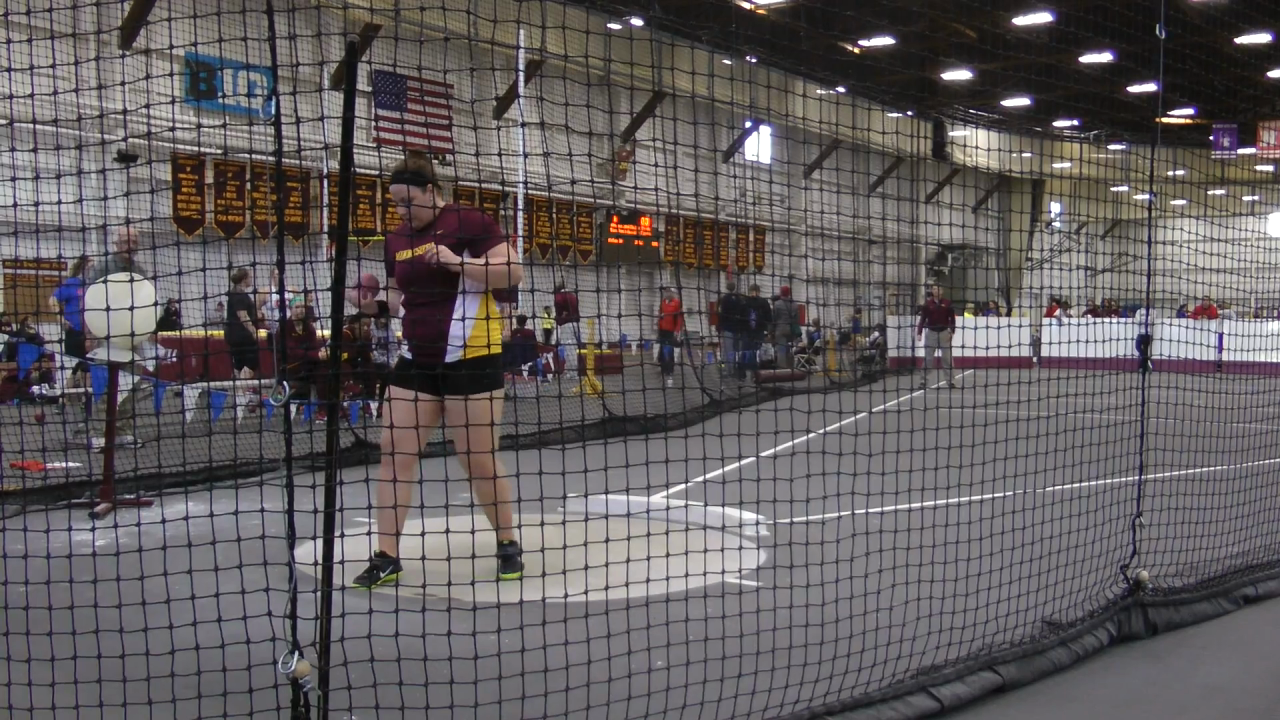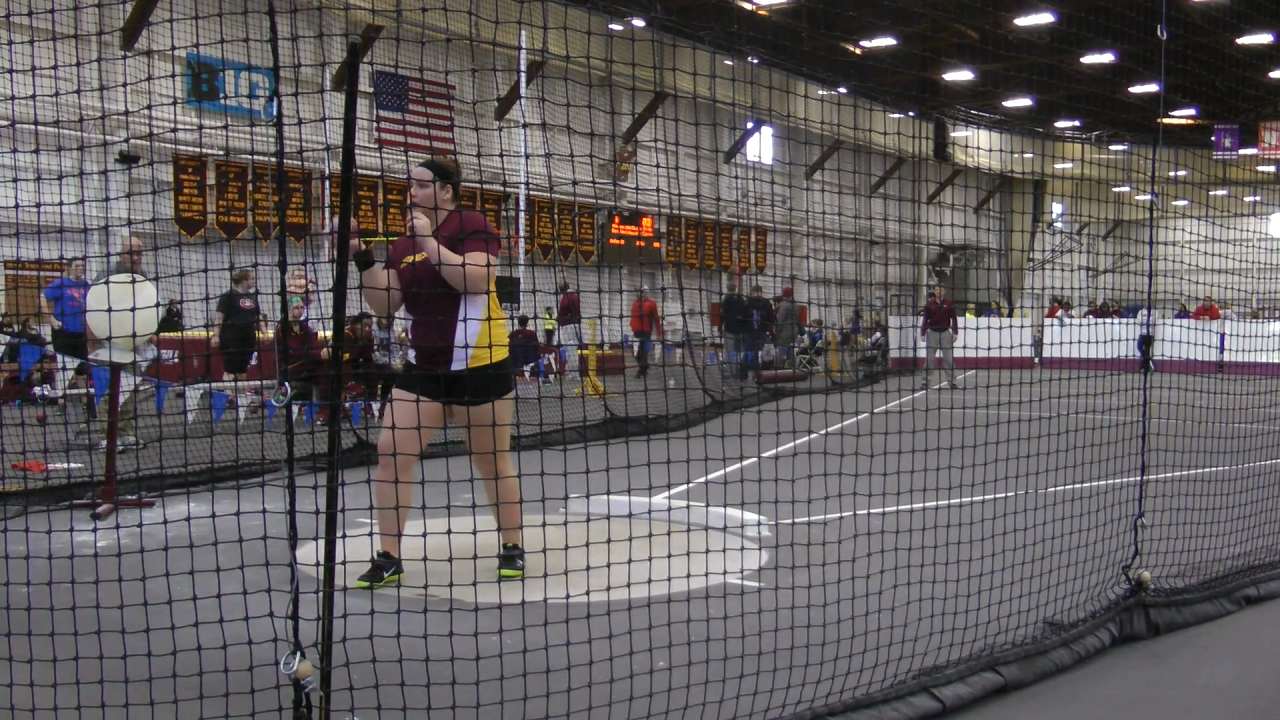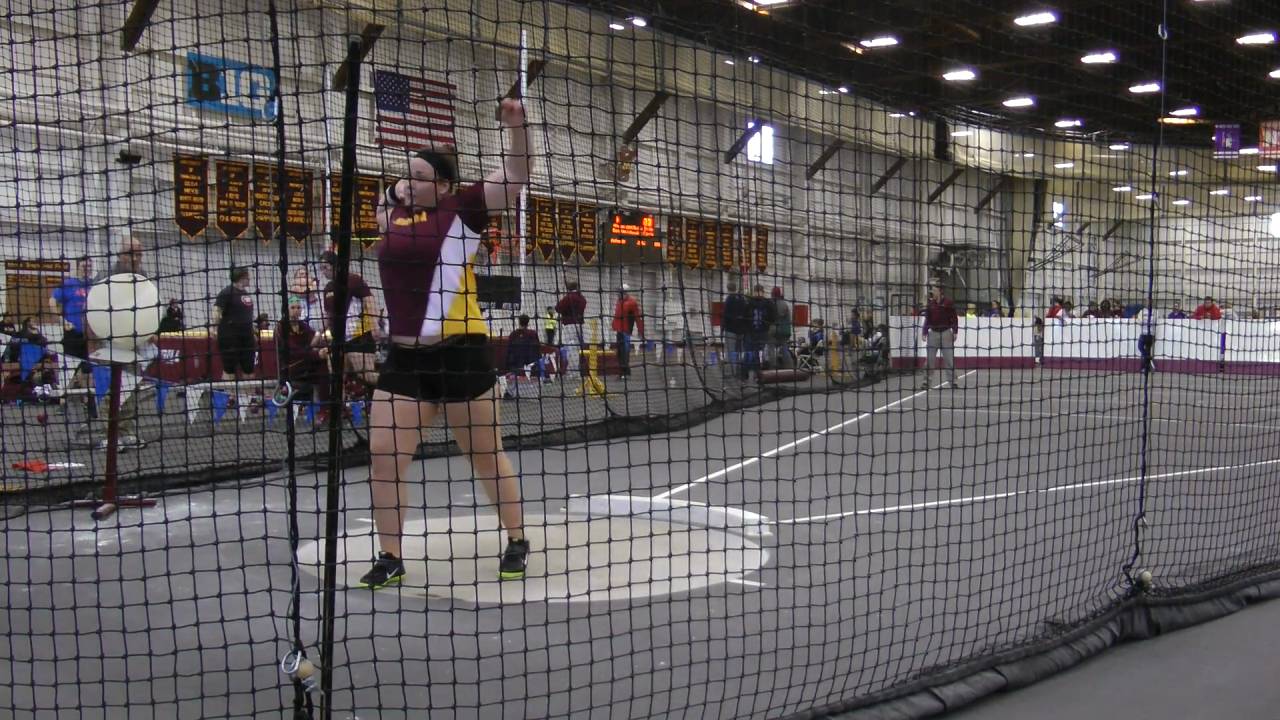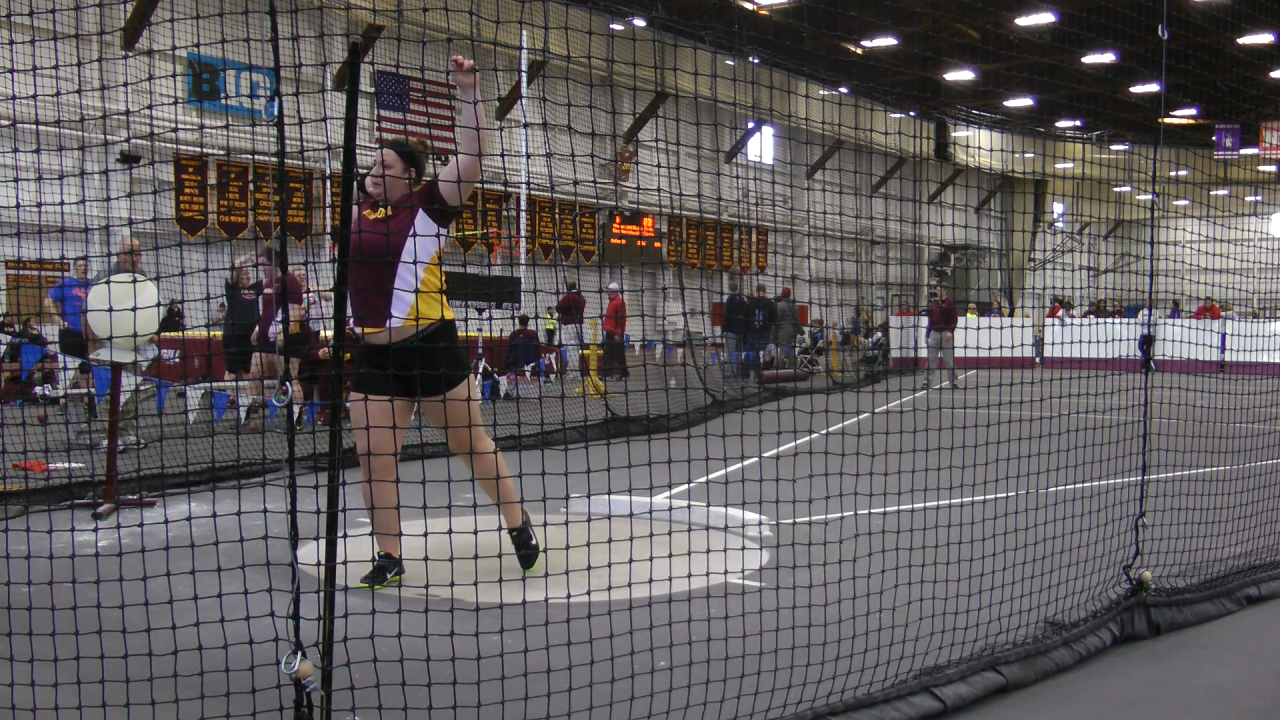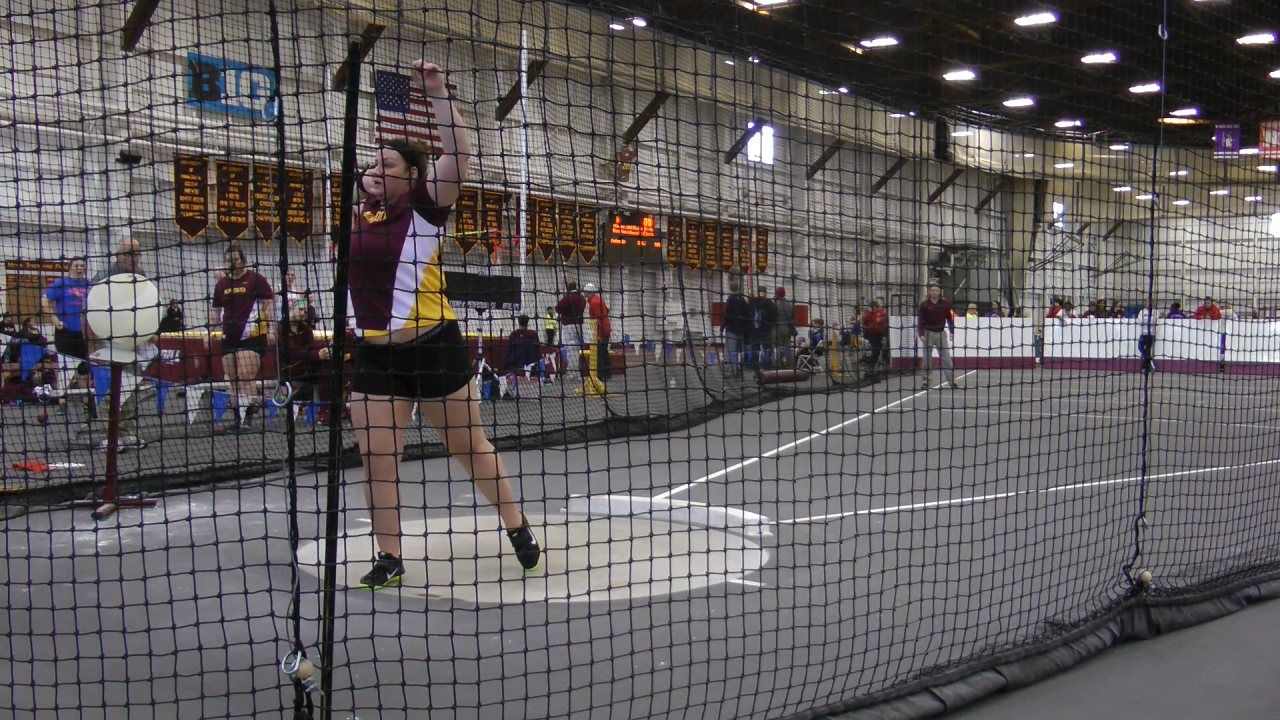
dt=1s
person 1, frame 1
left shoulder: (470, 222)
right shoulder: (397, 239)
left elbow: (512, 272)
left wrist: (453, 258)
left hip: (470, 359)
right hip: (417, 360)
left knee: (478, 458)
right knee: (394, 452)
left ankle: (509, 544)
right ankle: (387, 556)
person 1, frame 2
left shoulder: (471, 224)
right shoulder: (403, 244)
left elbow: (474, 280)
right elbow: (383, 301)
left wrist: (430, 240)
right wrist: (360, 255)
left hip: (476, 364)
right hip: (422, 365)
left knee: (492, 460)
right knee: (391, 454)
left ankle: (512, 547)
right ankle: (389, 558)
person 1, frame 3
left shoulder: (464, 211)
right shoulder: (398, 215)
left elbow: (517, 175)
right elbow: (381, 207)
left wrist: (517, 125)
right wrist: (395, 194)
left hip: (458, 354)
right hip: (403, 359)
left knee: (486, 456)
right knee: (384, 456)
left ankle: (516, 542)
right ankle: (390, 559)
person 1, frame 4
left shoulder: (430, 203)
right shoulder: (366, 206)
left elbow: (470, 157)
left wrist: (468, 93)
right wrist: (360, 185)
left hip: (432, 347)
right hip: (375, 355)
left knee: (473, 446)
right knee: (374, 461)
left ankle: (519, 523)
right ankle: (390, 557)
person 1, frame 5
left shoulder: (426, 203)
right shoulder: (364, 205)
left elbow: (457, 155)
left wrist: (438, 93)
right wrist: (361, 183)
left hip: (433, 346)
right hip: (375, 353)
left knee: (471, 448)
right knee: (376, 460)
left ankle: (518, 527)
right ankle: (389, 557)
